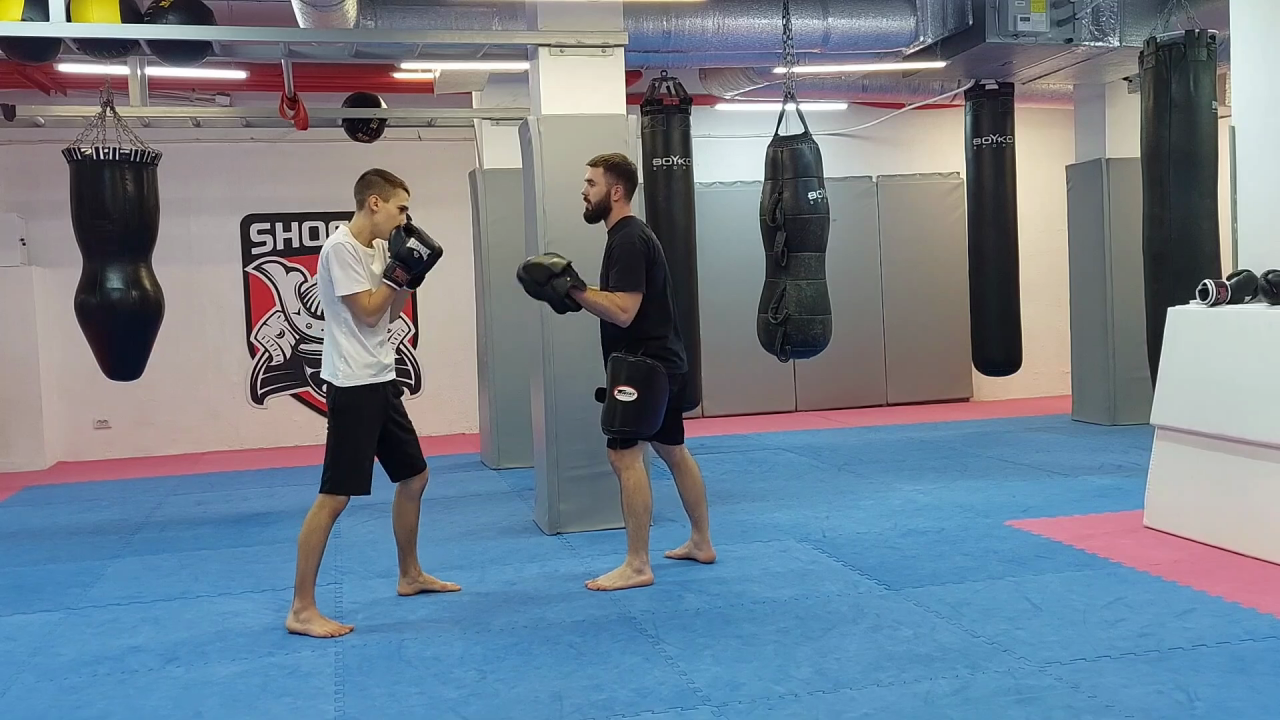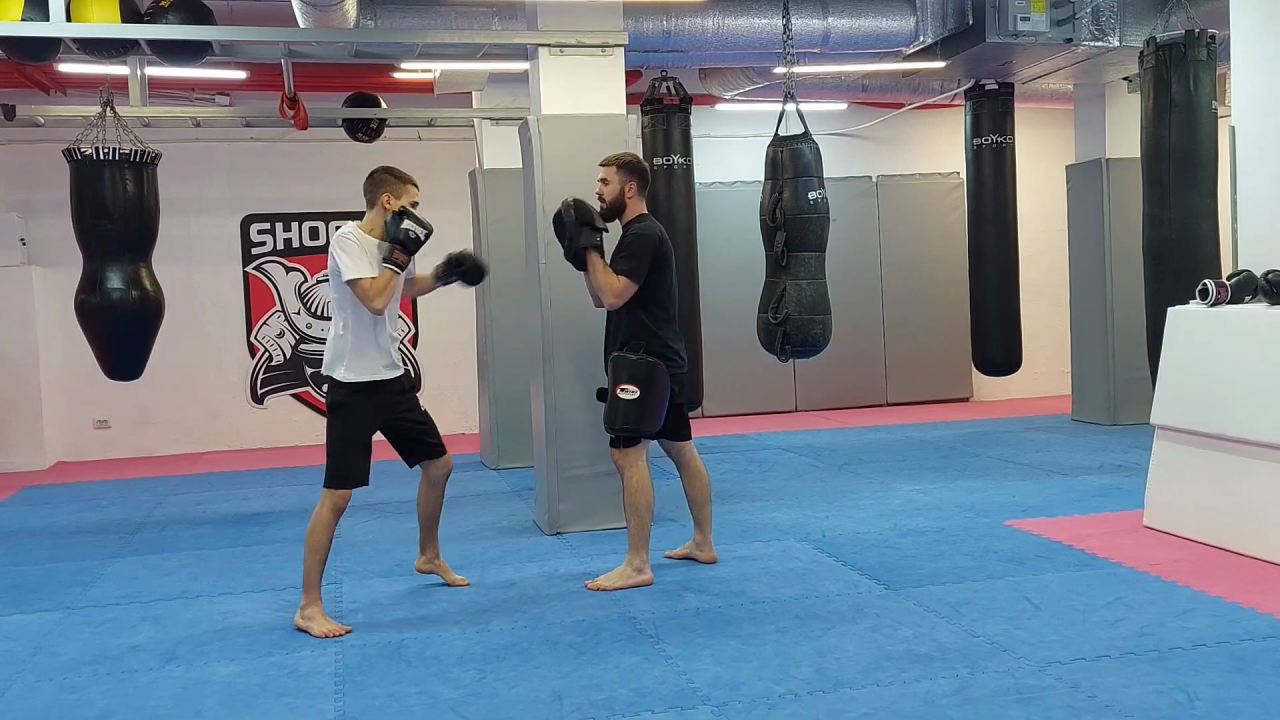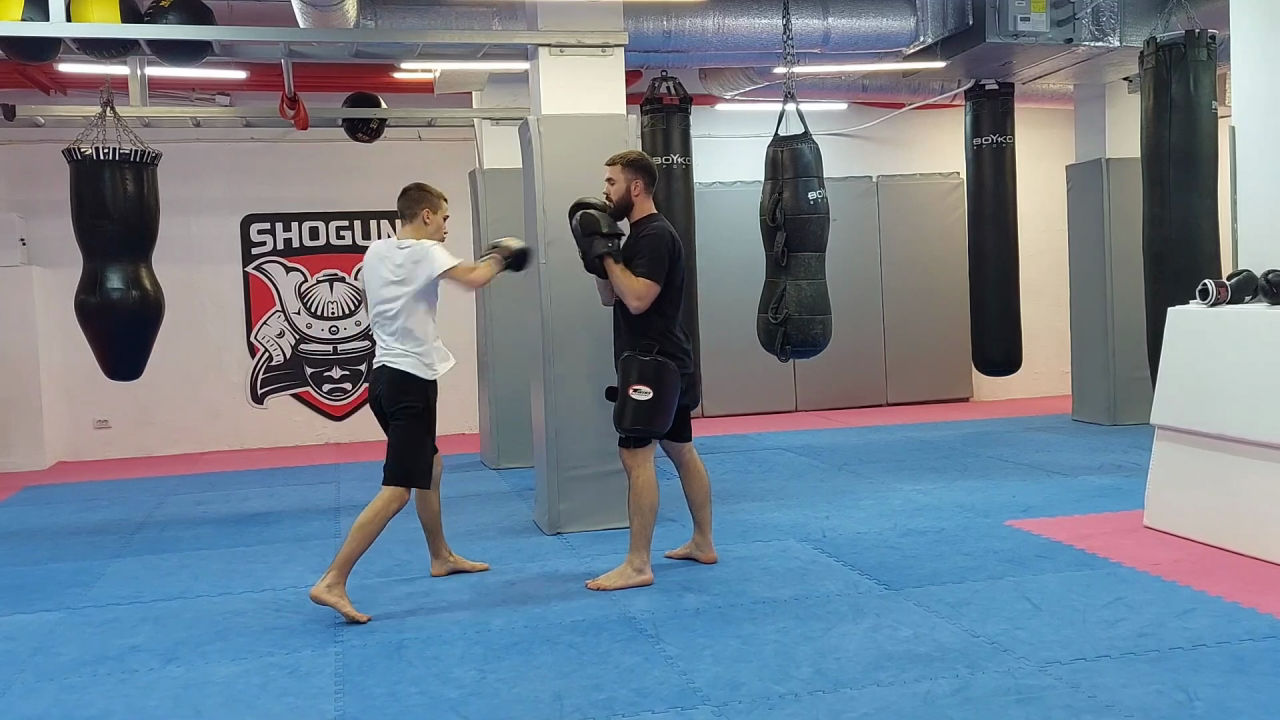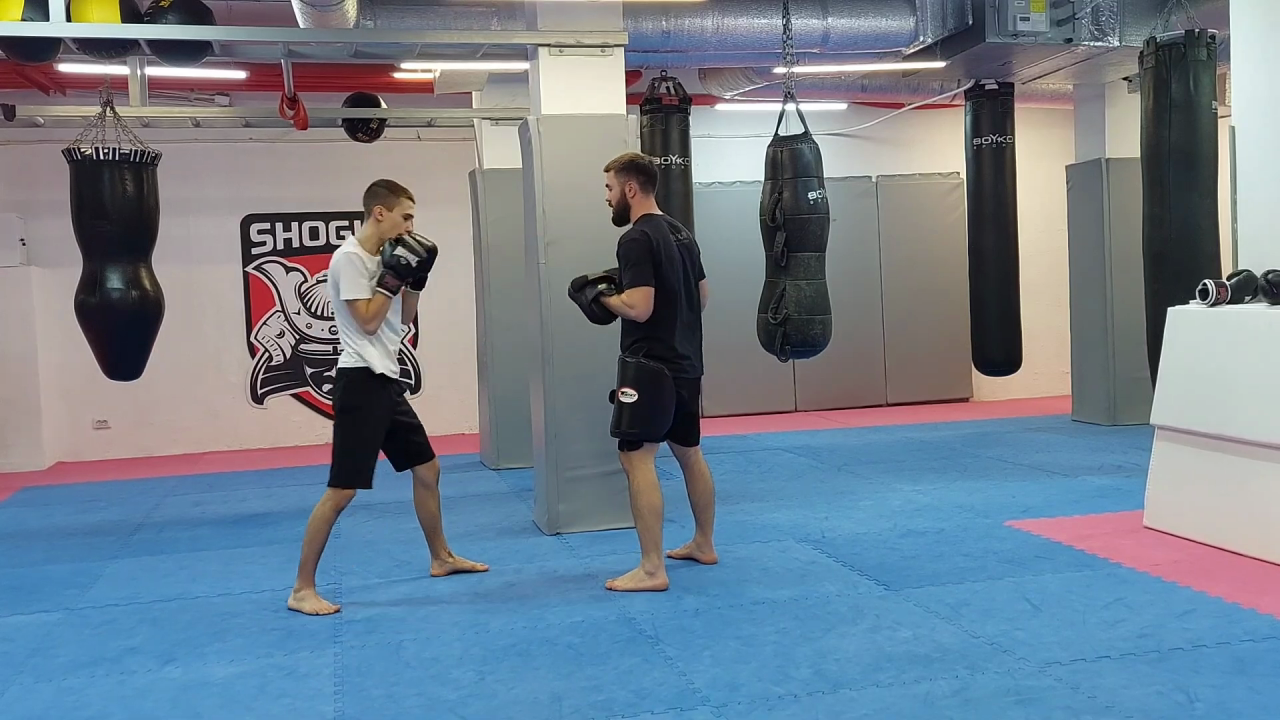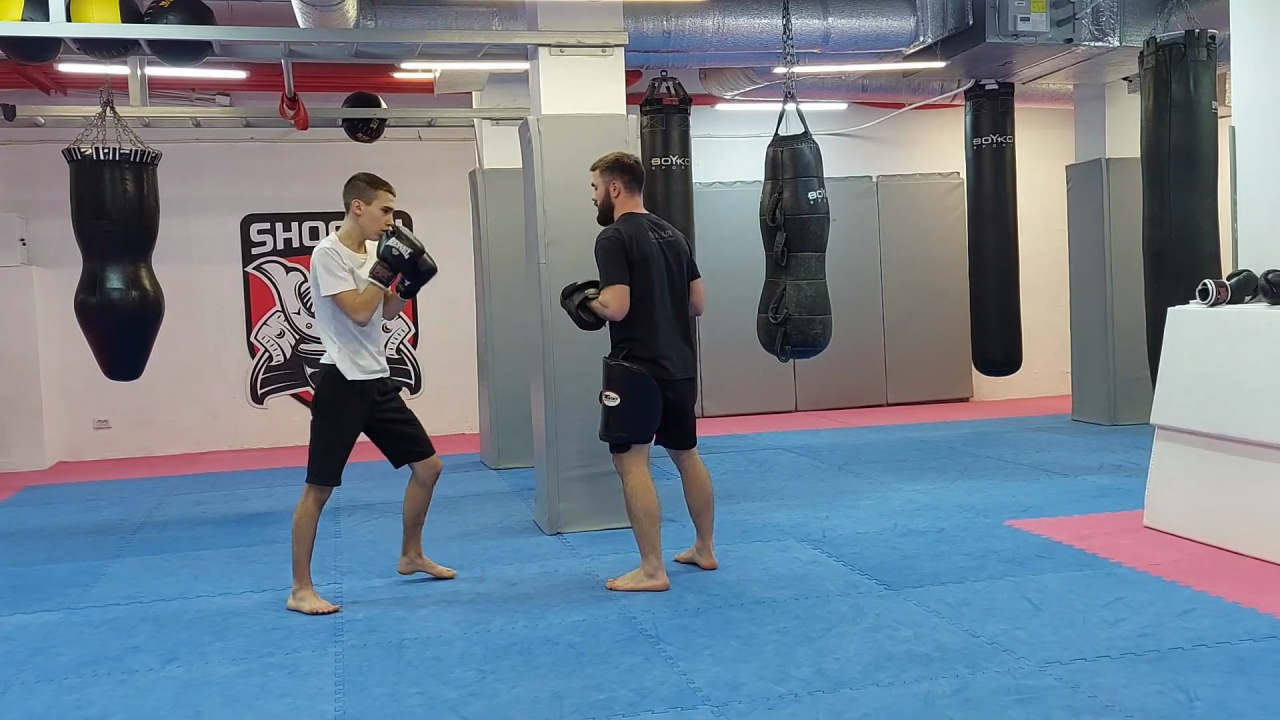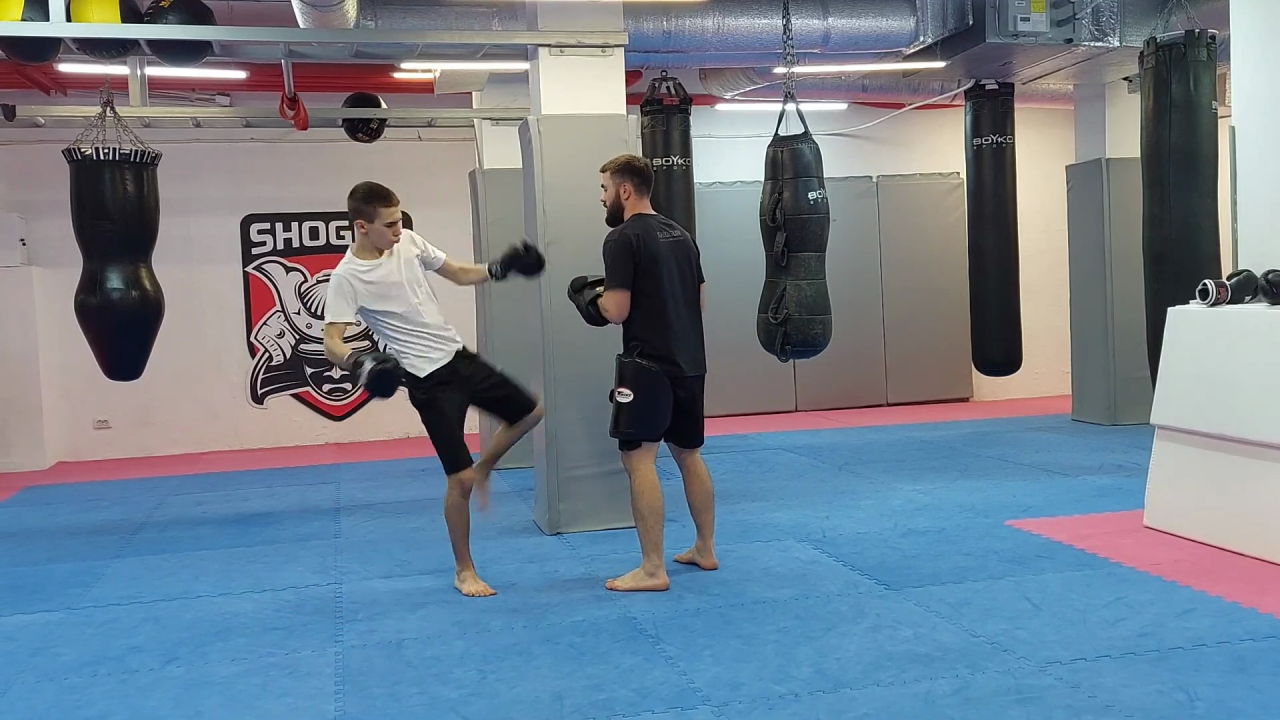
dt=0.5s
person 1, frame 1
left shoulder: (378, 248)
right shoulder: (341, 248)
right elbow: (369, 314)
left wrist: (413, 273)
right wrist: (401, 267)
left hip: (383, 384)
right hip: (353, 389)
left knee: (413, 480)
right knee: (334, 498)
left ankle: (410, 575)
right ankle: (302, 609)
person 1, frame 2
left shoulder: (388, 243)
right shoulder: (347, 240)
left elbow: (411, 288)
right elbow: (375, 301)
left wrist: (446, 271)
right wrist: (401, 251)
left hip: (391, 379)
right hip: (351, 386)
left knee: (439, 464)
right knee: (337, 494)
left ankle: (429, 554)
right ankle: (309, 606)
person 1, frame 3
left shoulder: (376, 253)
right shoulder: (422, 250)
right elbow: (473, 278)
right wrist: (501, 254)
left hip: (390, 379)
right hip: (410, 382)
left knee: (428, 469)
right knee: (398, 491)
left ankle: (440, 556)
right ankle: (332, 584)
person 1, frame 4
left shoulder: (385, 255)
right shoulder: (347, 257)
left elbow: (404, 317)
right elbow: (368, 322)
left wrist: (412, 275)
right wrist: (390, 275)
left hip: (384, 382)
right hip: (361, 382)
left knee: (428, 469)
right knee: (343, 489)
left ankle: (441, 557)
right ankle: (302, 587)
person 1, frame 5
left shoulder: (372, 250)
right shoulder: (328, 254)
right elbow: (360, 313)
left wrist: (406, 286)
right wrist: (385, 268)
left hip: (378, 381)
right hip: (342, 384)
left knee: (428, 466)
right knee: (320, 487)
left ankle: (412, 556)
right ankle: (301, 588)
person 1, frame 6
left shoulder: (409, 243)
right shoulder: (345, 278)
left elbow: (457, 273)
right elbow: (333, 343)
left wrist: (500, 268)
right wrist: (359, 363)
left hip: (459, 359)
right hip: (428, 380)
left knee: (530, 413)
right knee: (461, 476)
left ankle: (481, 468)
right ankle: (464, 569)
person 2, frame 1
left shoulder: (629, 240)
right shoulder: (626, 235)
left elbow: (623, 312)
right elbow: (609, 304)
left wrist: (574, 289)
right wrist: (572, 289)
left hip: (648, 364)
right hip: (661, 362)
left knee: (625, 455)
right knee: (673, 451)
left ankle: (637, 566)
right ankle: (701, 542)
person 2, frame 2
left shoulder: (643, 234)
right shoulder: (637, 234)
left elbow: (613, 296)
right elbow: (602, 298)
left wrist: (590, 250)
right wrist: (584, 254)
left hip: (647, 362)
right hip: (659, 361)
left knee: (628, 454)
right knee: (681, 449)
left ankle: (638, 565)
right ankle: (703, 542)
person 2, frame 3
left shoulder: (655, 235)
right shoulder: (638, 233)
left elbow: (636, 301)
right elbow: (611, 296)
left wrist: (607, 256)
right wrist: (602, 251)
right hip: (665, 361)
left knee: (636, 456)
right knee: (681, 451)
left ankle: (638, 565)
right ankle: (703, 543)
person 2, frame 4
left shoulder: (637, 238)
right shoulder: (680, 234)
left elbow: (639, 308)
right elbow: (700, 298)
left wrist: (603, 296)
left hip: (652, 366)
right hip: (683, 363)
left knee: (637, 458)
right knee: (689, 452)
left ankle: (652, 569)
right ankle: (703, 543)
person 2, frame 5
left shoulder: (613, 238)
right shoulder: (672, 235)
left elbow: (616, 307)
right elbow: (697, 303)
left wrist: (587, 301)
left hip: (639, 369)
right hip: (680, 366)
left knee: (631, 462)
right knee: (687, 455)
left ankle: (652, 570)
right ankle: (705, 549)
person 2, frame 6
left shoulder: (622, 239)
right shoulder: (680, 235)
left elbow: (617, 311)
left wrist: (594, 296)
left hip: (651, 365)
right hip: (689, 363)
left knee: (638, 458)
right knee: (689, 454)
left ankle: (653, 569)
right ankle: (705, 549)
